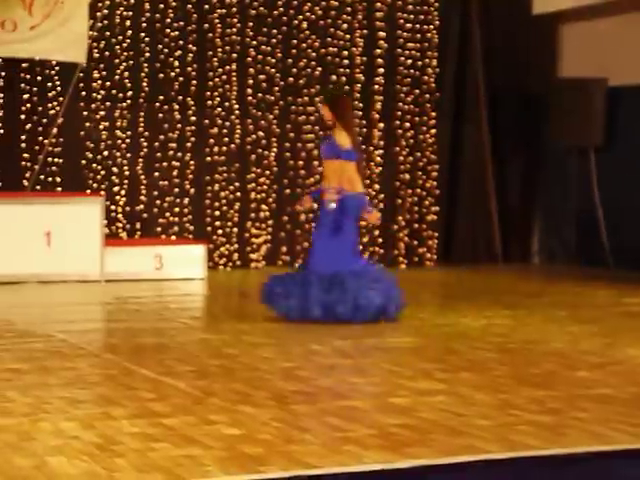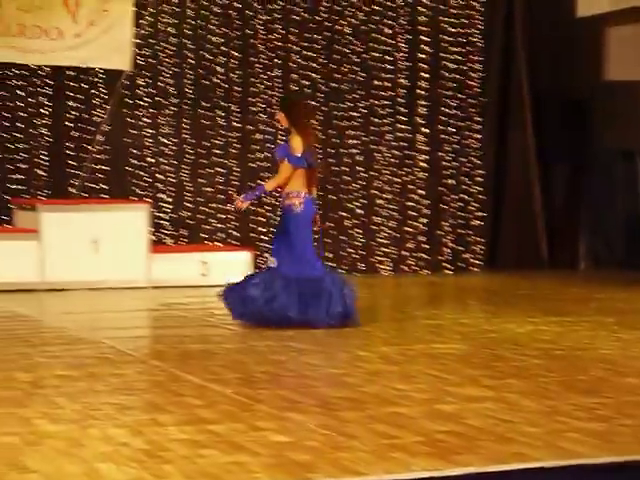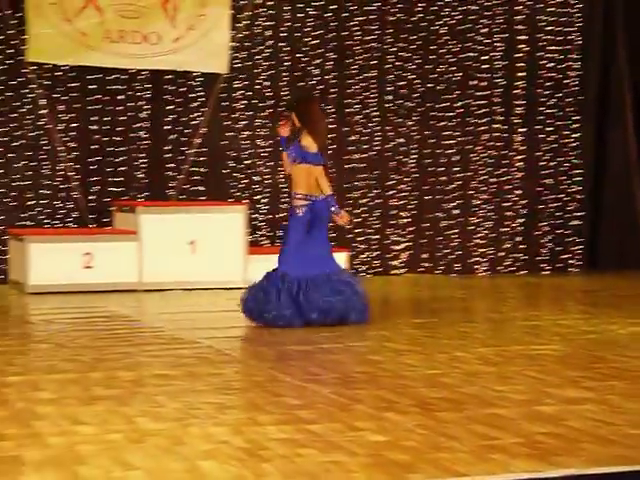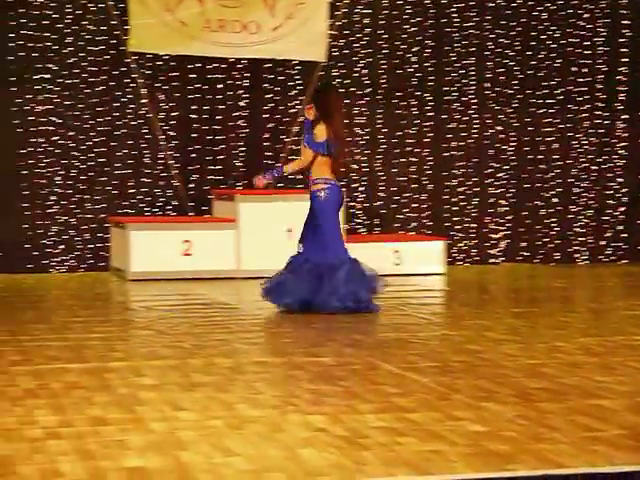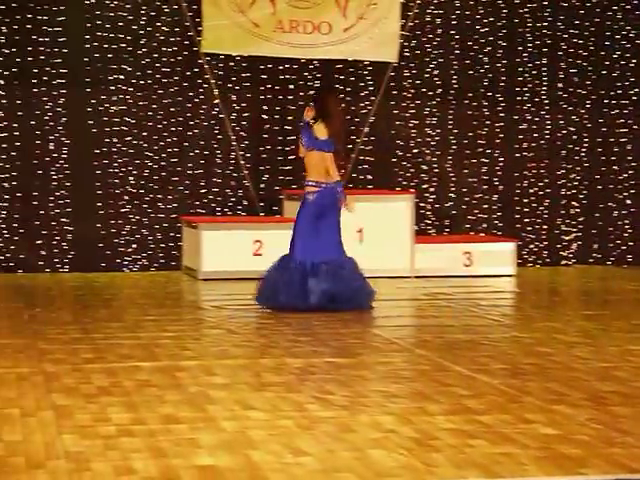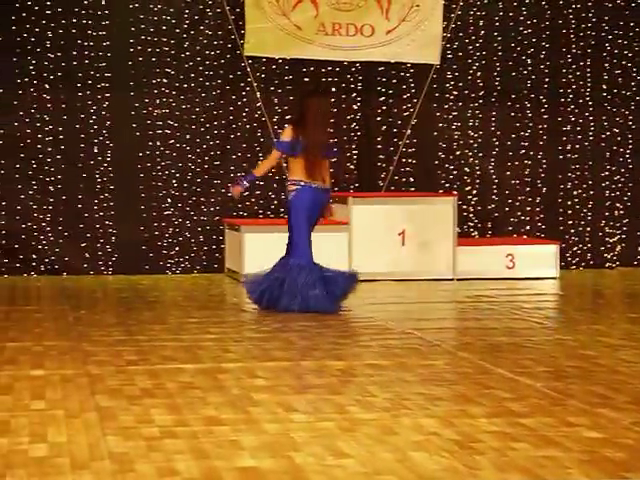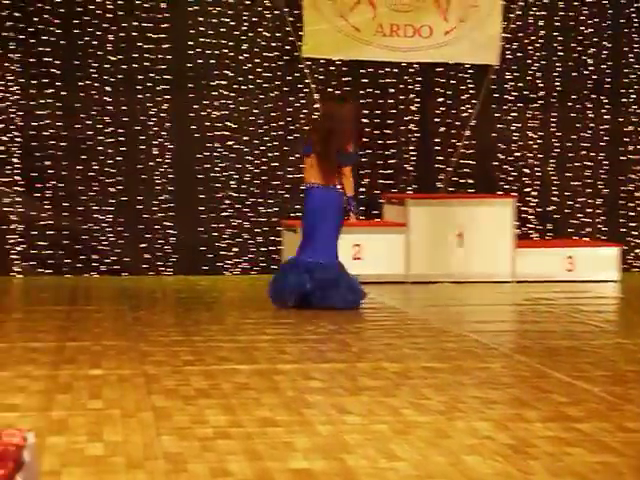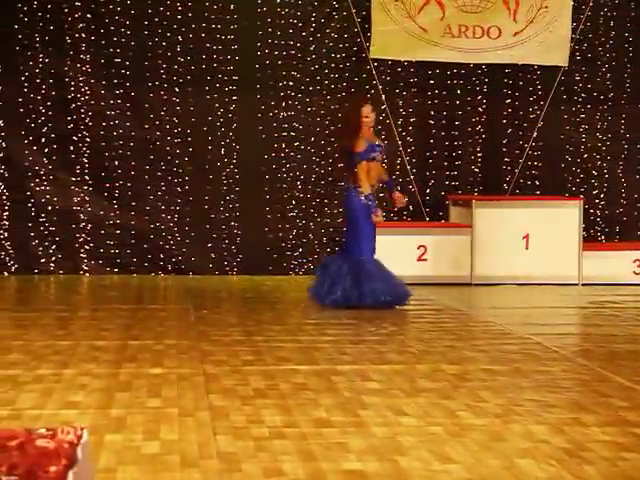
dt=0.5s
person 1, frame 1
left shoulder: (341, 136)
right shoulder: (338, 135)
left elbow: (351, 174)
left wrist: (365, 207)
right wrist: (314, 197)
left hip: (338, 202)
right hip: (333, 201)
left knee: (322, 256)
right knee: (343, 258)
left ankle: (315, 305)
right ankle: (374, 303)
person 1, frame 2
left shoulder: (296, 140)
right shoulder: (301, 140)
left elbow: (282, 178)
right elbow: (310, 176)
left wrist: (250, 196)
right wrist: (311, 211)
left hip: (297, 205)
right hip: (299, 204)
left knee: (306, 260)
right knee: (280, 257)
left ankle: (330, 310)
right ankle: (275, 307)
person 1, frame 3
left shoulder: (307, 140)
right shoulder: (305, 139)
left elbow: (320, 177)
right elbow: (290, 168)
left wrist: (334, 208)
right wrist: (284, 139)
left hip: (305, 205)
right hip: (310, 205)
left knee: (291, 261)
right knee: (319, 261)
left ankle: (282, 311)
right ankle: (337, 309)
person 1, frame 4
left shoulder: (322, 128)
right shoulder: (331, 129)
left elbow: (303, 161)
right elbow: (308, 151)
left wrist: (269, 176)
right wrist: (307, 121)
left hip: (324, 191)
right hip: (327, 190)
left knee: (332, 247)
right knee: (309, 246)
left ankle: (350, 295)
right ankle: (305, 296)
person 1, frame 5
left shoulder: (319, 127)
right shoulder: (329, 128)
left elbow: (329, 162)
right elbow: (303, 152)
left wrist: (341, 193)
right wrist: (306, 122)
left hip: (316, 191)
right hip: (329, 192)
left knee: (302, 247)
right knee: (329, 248)
left ankle: (294, 295)
right ankle: (346, 295)
person 1, frame 6
left shoulder: (292, 131)
right shoulder: (323, 134)
left elbow: (271, 160)
left wrist: (244, 181)
right wrist: (328, 198)
left hip: (298, 192)
right hip: (319, 193)
left knee: (300, 247)
right knee: (298, 245)
left ankle: (307, 296)
person 1, frame 7
left shoulder: (313, 136)
right shoulder: (345, 143)
left elbow: (307, 166)
right elbow: (346, 176)
right wrist: (352, 208)
left hip: (313, 194)
right hip: (334, 196)
left knee: (310, 246)
right knee: (328, 247)
left ankle: (302, 292)
right ankle: (330, 295)
person 1, frame 8
left shoulder: (371, 136)
right shoulder: (360, 143)
left elbow: (377, 167)
right elbow: (362, 178)
left wrist: (393, 190)
right wrist: (375, 208)
left hip: (363, 197)
right hip: (360, 198)
left knee: (354, 247)
right knee: (364, 249)
left ankle: (338, 290)
right ankle: (369, 294)
